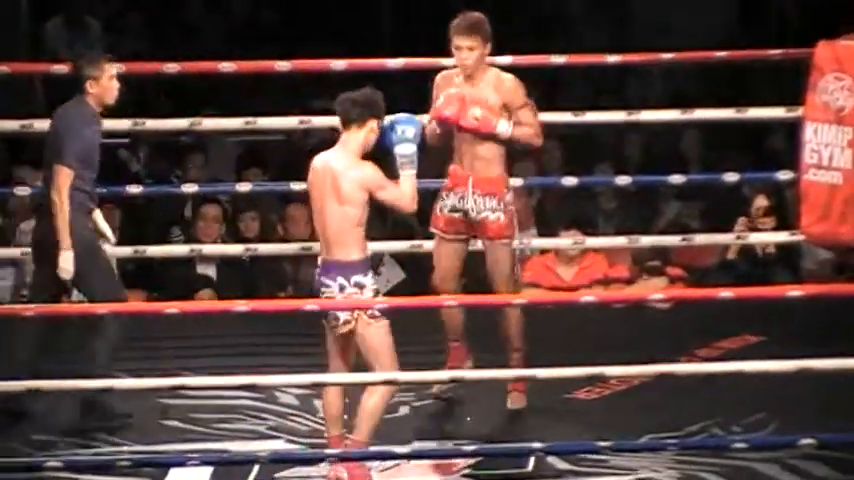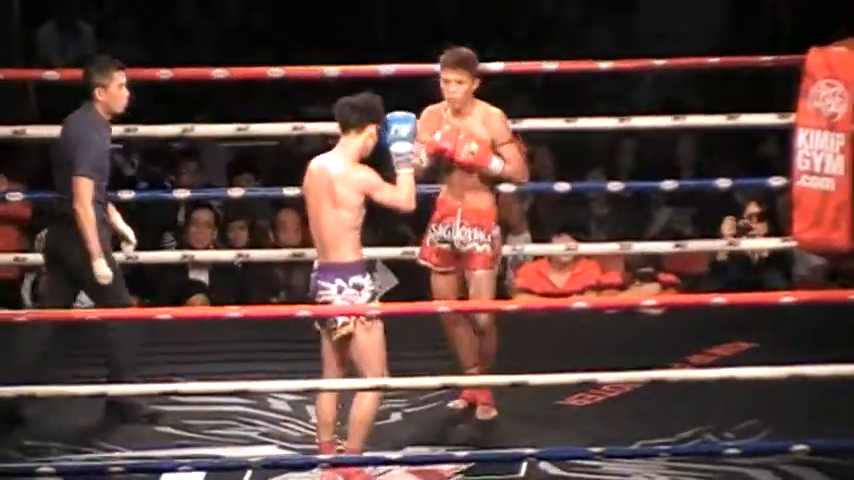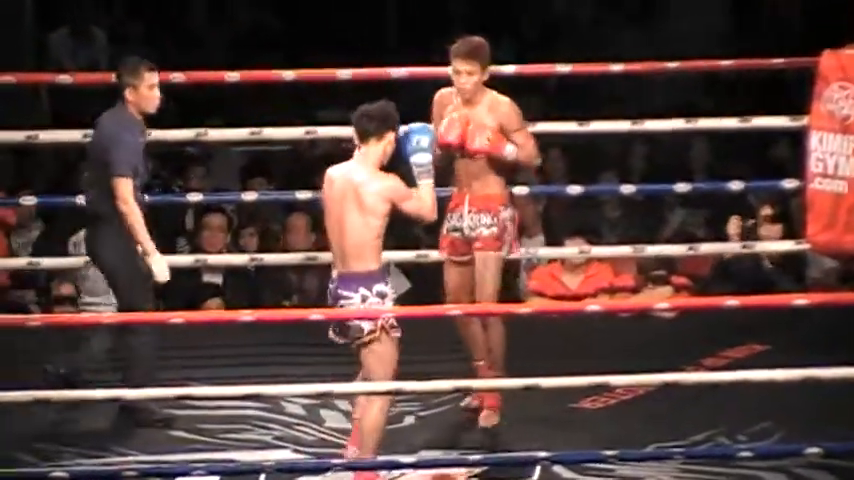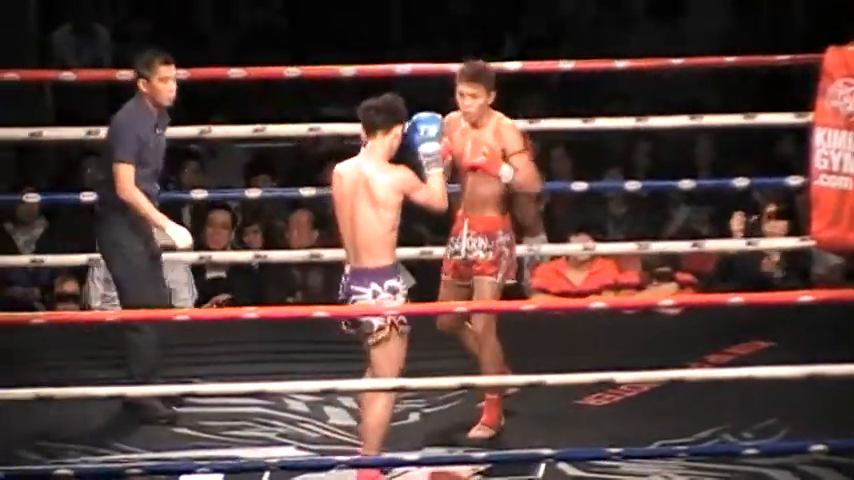
dt=0.2s
person 1, frame 1
left shoulder: (506, 84)
right shoulder: (444, 81)
left elbow: (535, 136)
right elbow: (430, 136)
left wrist: (492, 124)
right wrist: (438, 120)
left hip: (492, 190)
right hip: (456, 186)
left knee: (504, 289)
right knee: (443, 282)
left ankle: (517, 375)
right ankle: (457, 358)
person 1, frame 2
left shoulder: (494, 119)
right shoulder: (431, 115)
left elbow: (521, 173)
right elbow: (417, 168)
left wrist: (487, 162)
right wrist: (430, 154)
left hip: (480, 221)
right hip: (443, 218)
left knee: (481, 319)
right knee: (449, 314)
left ankle: (486, 388)
right ankle: (474, 384)
person 1, frame 3
left shoulder: (502, 107)
right shoulder: (442, 100)
left elbow: (532, 158)
right elbow: (433, 150)
left wrist: (500, 147)
right wrist: (440, 143)
left hip: (491, 209)
right hip: (459, 206)
left knee: (485, 305)
right knee: (457, 304)
left ankle: (494, 397)
right ankle: (485, 375)
person 1, frame 4
left shoulder: (507, 130)
right shoulder: (453, 123)
left elbow: (533, 187)
left wrist: (499, 168)
right wrist: (444, 162)
left hip: (493, 230)
right hip: (462, 226)
left knee: (481, 325)
right knee: (450, 322)
left ankle: (492, 413)
right ankle: (497, 377)
person 2, frame 1
left shoulder: (319, 162)
right shoulder: (362, 172)
right elbow: (408, 203)
right wrist: (407, 155)
left hip: (328, 274)
right hip: (352, 279)
left knee: (338, 372)
right knee: (386, 374)
person 2, frame 2
left shoulder: (315, 166)
right shoulder: (359, 176)
right elbow: (406, 203)
right wrist: (403, 152)
left hip: (322, 277)
right hip: (348, 281)
left knee: (333, 377)
right knee: (374, 380)
person 2, frame 3
left shoulder: (332, 175)
right shoulder: (385, 183)
right elbow: (429, 212)
left wrist: (362, 156)
right wrist: (423, 164)
left hip: (340, 285)
right hip: (369, 289)
left knee: (370, 373)
right knee: (380, 389)
left ankle: (355, 445)
person 2, frame 4
left shoulder: (340, 172)
right shoulder: (396, 176)
right elbow: (439, 202)
left wrist: (367, 150)
right wrist: (431, 155)
left hip: (352, 280)
right hip: (382, 284)
left knee: (376, 368)
right knee: (385, 385)
person 3, frame 1
left shoulder: (74, 116)
right shoulder: (79, 125)
right elbow: (61, 190)
left wrist: (98, 218)
right wrist: (66, 249)
left hip: (50, 226)
right hip: (65, 227)
right knee: (112, 306)
right ankle: (89, 401)
person 3, frame 2
left shoulder: (84, 122)
right shoulder: (90, 134)
right elbow: (82, 203)
left wrist: (119, 221)
right wrist: (98, 257)
left hip: (60, 232)
right hip: (77, 234)
left knee: (48, 318)
right knee: (120, 311)
right ankle: (121, 398)
person 3, frame 3
left shoulder: (127, 123)
right shoulder: (120, 131)
right elbow: (124, 201)
left wrist: (144, 246)
right wrist: (151, 253)
left hip: (113, 232)
right hip: (112, 233)
left knee: (135, 310)
right knee: (141, 316)
right ankle: (135, 400)
person 3, frame 4
left shoulder: (160, 118)
right shoulder: (126, 122)
right elbow: (124, 188)
right wrist: (167, 225)
left hip: (144, 223)
right hip: (120, 225)
left knee: (156, 305)
right knee: (143, 310)
left ankle: (145, 387)
right ankle: (140, 395)
